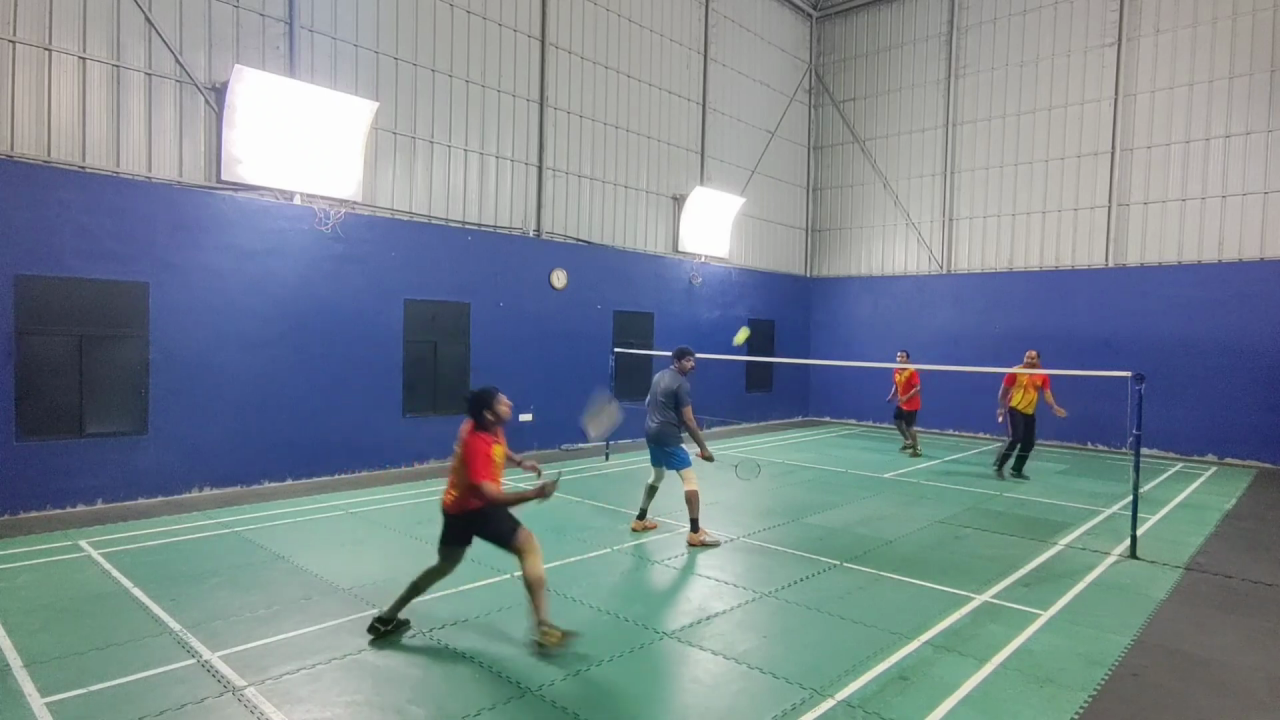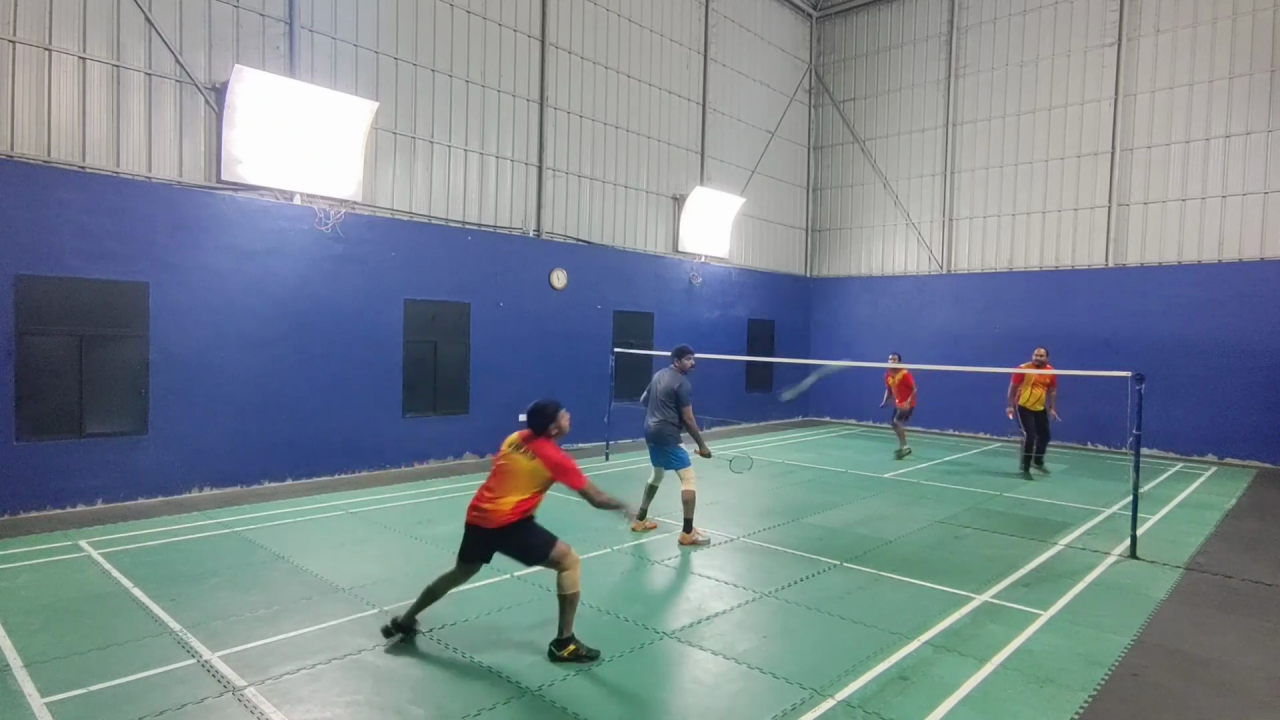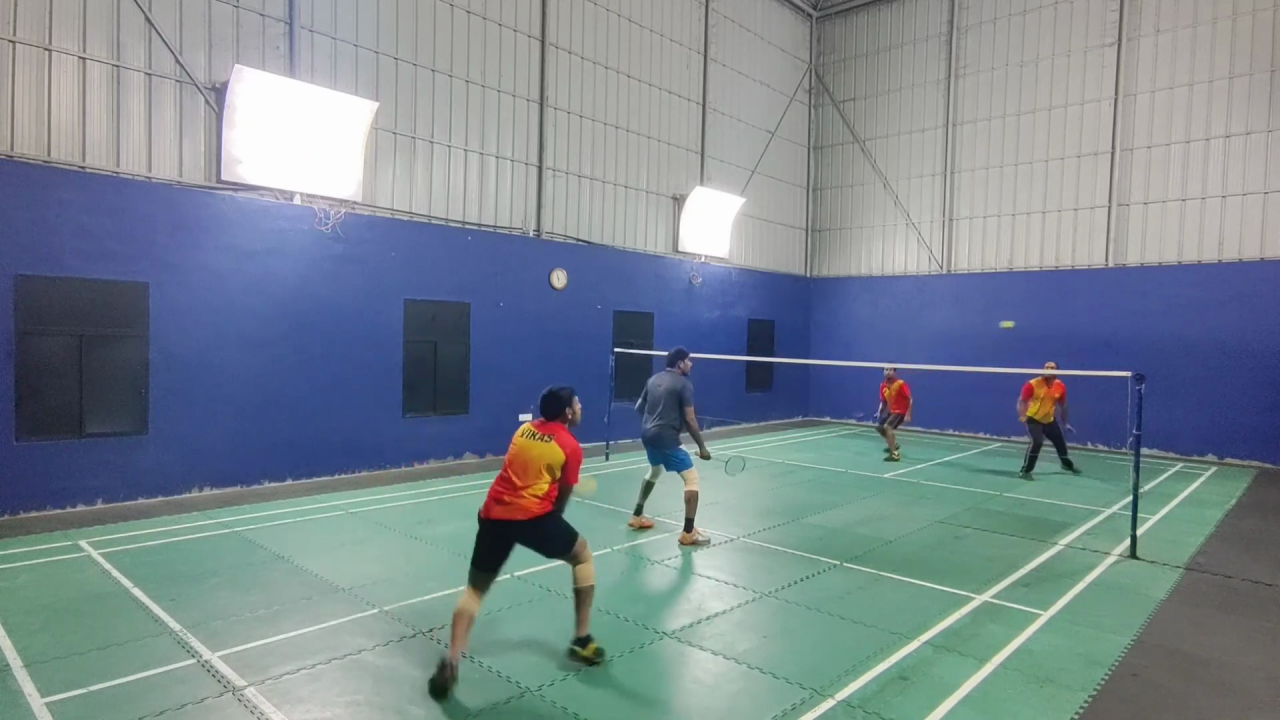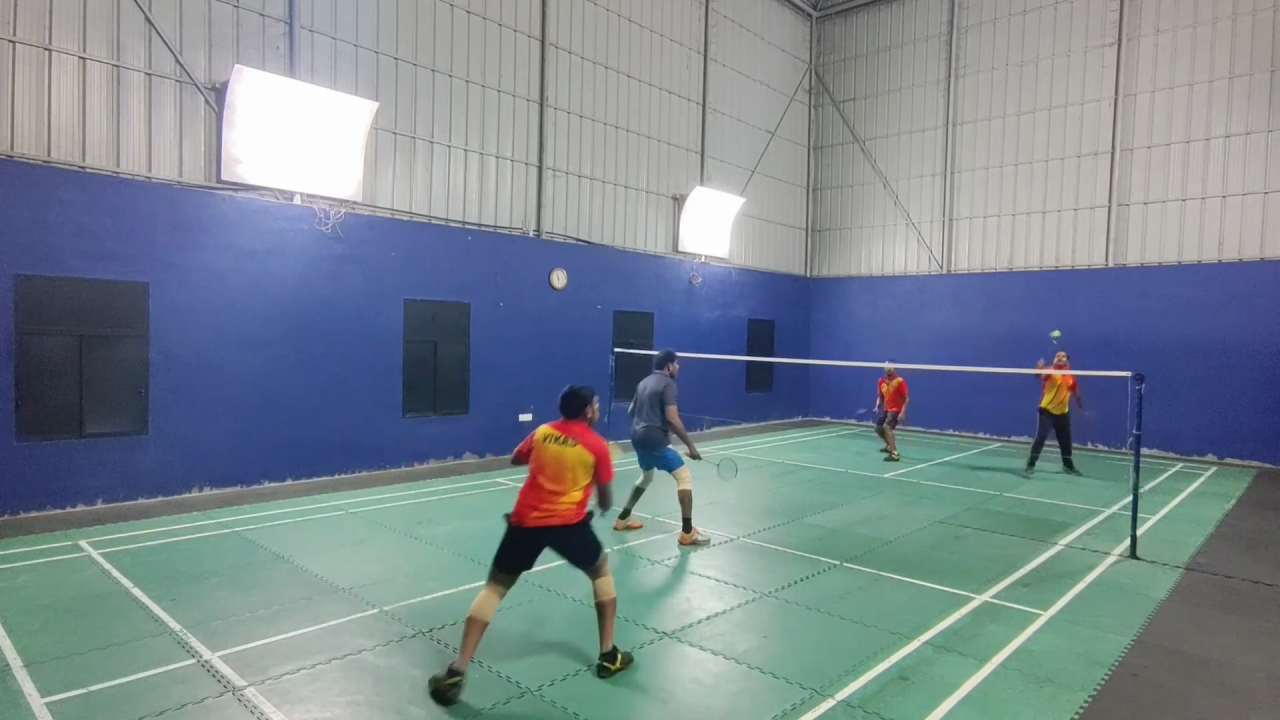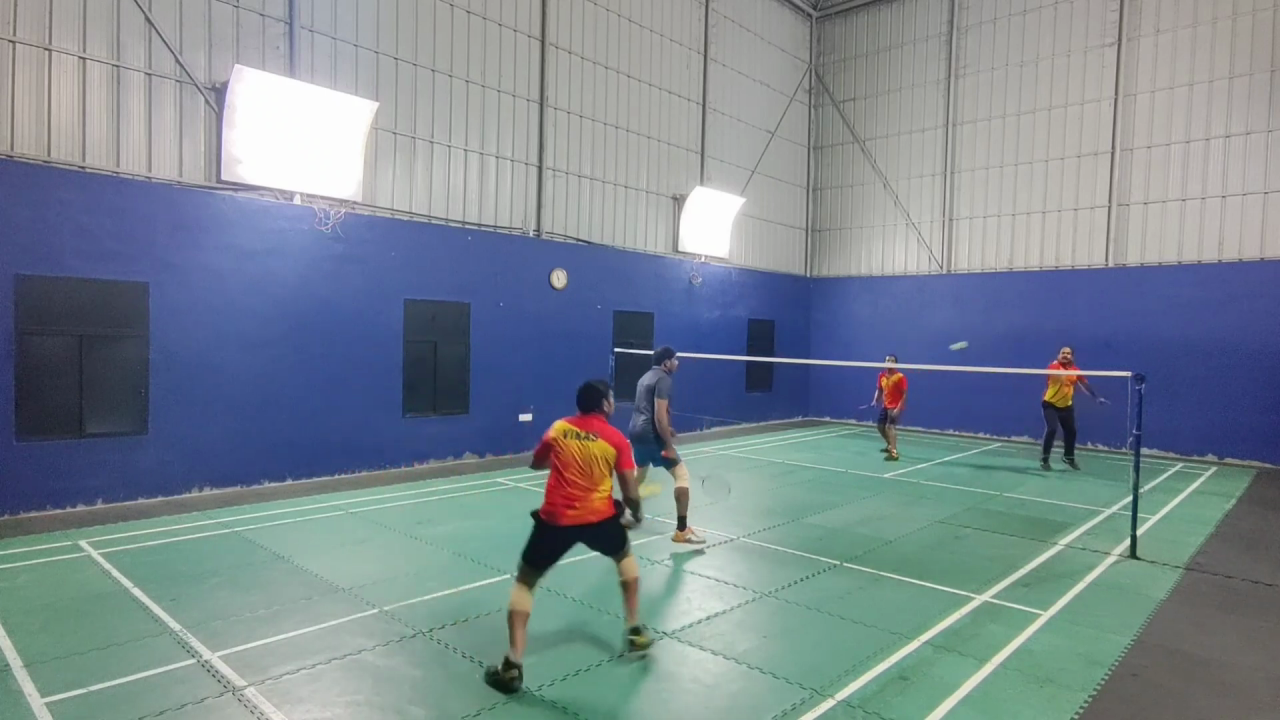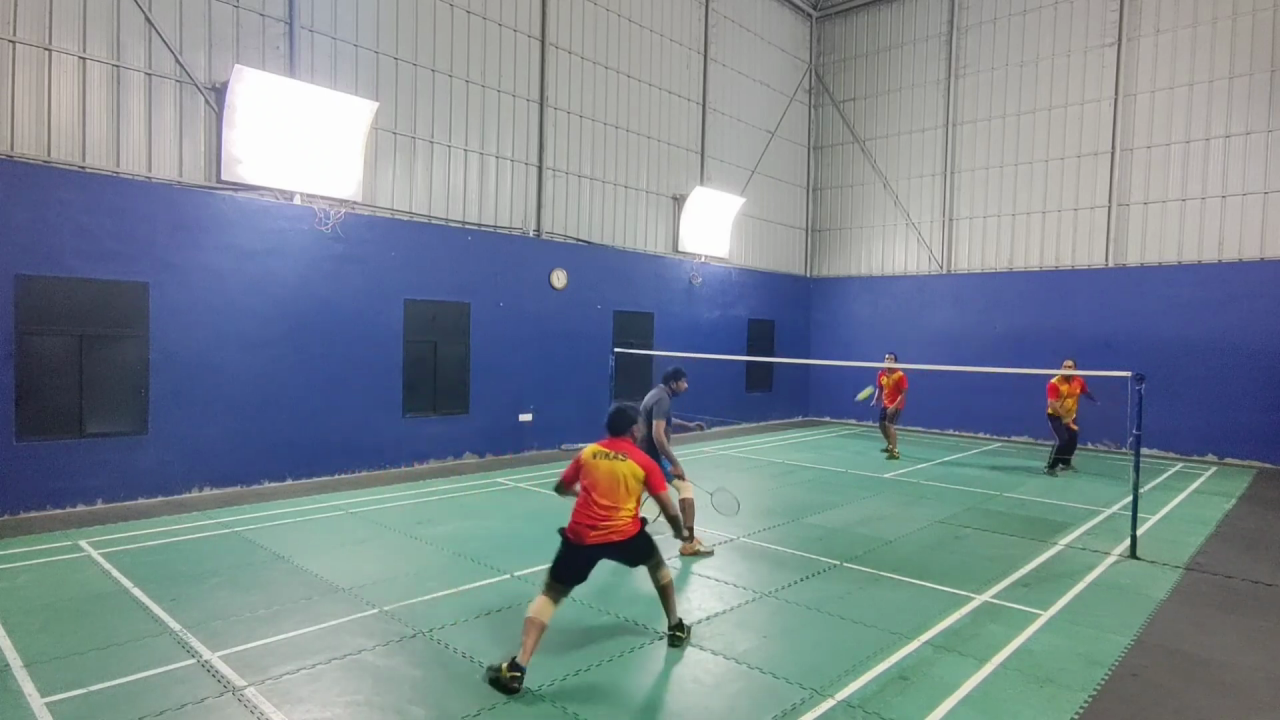
dt=0.2s
person 1, frame 1
left shoulder: (489, 428)
right shoulder: (477, 446)
left elbow: (499, 450)
right elbow: (490, 497)
left wrist: (521, 461)
right wrist: (534, 493)
left hip: (457, 506)
right hip: (470, 508)
left knee: (445, 566)
right knee: (529, 548)
left ankle: (388, 618)
right ankle: (543, 628)
person 1, frame 2
left shoulder: (515, 439)
right shoulder: (555, 458)
right elbow: (594, 498)
right wrist: (621, 506)
left hip: (477, 516)
right hip: (508, 523)
left knee: (461, 573)
right knee: (569, 562)
left ankle: (404, 621)
right ankle: (564, 643)
person 1, frame 3
left shoulder: (525, 429)
right shoulder: (569, 446)
right elbow: (563, 497)
left hip: (494, 514)
right hip: (534, 515)
left knee: (476, 588)
right knee: (583, 556)
left ankle: (450, 664)
right ankle: (582, 640)
person 1, frame 4
left shoulder: (542, 433)
right shoulder: (597, 445)
left elbow: (516, 459)
right elbow: (605, 500)
right wrist: (603, 505)
left hip: (525, 520)
right hip: (568, 521)
left knee: (494, 589)
right knee: (601, 573)
left ankle: (456, 671)
right ankle: (608, 655)
person 1, frame 5
left shoulder: (558, 429)
right shoulder: (616, 439)
left elbow: (536, 464)
right elbow: (630, 494)
right wrist: (636, 514)
left hip: (555, 519)
right hip: (598, 518)
left knee: (524, 583)
right knee: (625, 556)
left ankle: (513, 664)
right ankle: (634, 630)
person 1, frame 6
left shoulder: (588, 453)
right shoulder: (644, 461)
left elbow: (561, 488)
right elbow: (670, 511)
right wrist: (679, 530)
left hip: (581, 536)
right hip: (624, 534)
left knee: (548, 596)
right knee: (656, 562)
left ankle: (517, 667)
right ankle: (676, 627)
person 2, frame 1
left shoulder: (659, 376)
right shoulder: (681, 384)
left elbow: (648, 403)
right elbow: (688, 420)
right wrist: (703, 448)
left hip: (651, 432)
right hip: (668, 436)
left knee: (657, 475)
right knee: (689, 478)
left ankle: (640, 519)
right ankle: (695, 533)
person 2, frame 2
left shoulder: (659, 375)
right shoulder: (682, 383)
left elbow: (644, 400)
right elbow: (688, 419)
right wrist: (702, 445)
left hip: (651, 432)
right hip: (667, 436)
left knee: (657, 475)
right knee: (688, 478)
left ankle: (640, 519)
right ankle: (688, 532)
person 2, frame 3
left shoulder: (653, 380)
right shoulder: (684, 384)
left elbow: (639, 407)
right elbow: (690, 420)
right wrist: (702, 447)
left hip: (648, 435)
right hip: (666, 439)
left knee: (654, 471)
right knee: (691, 478)
left ankle: (637, 516)
right ankle: (689, 532)
person 2, frame 4
left shoulder: (644, 383)
right shoulder: (668, 384)
left elbow: (631, 411)
right elbow: (673, 419)
right wrist: (691, 446)
left hip: (638, 437)
right hip: (655, 439)
left knee: (646, 476)
right knee: (684, 477)
left ankle: (623, 519)
right ankle: (687, 532)
person 2, frame 5
left shoulder: (646, 377)
right shoulder: (663, 379)
right elbow: (659, 415)
left wrist: (666, 429)
right wrist: (669, 446)
left hip: (636, 432)
right hip: (651, 436)
left knee: (640, 474)
right knee: (681, 474)
right ankle: (682, 530)
person 2, frame 6
left shoulder: (656, 394)
right shoulder: (662, 400)
right elbow: (658, 436)
left wrist: (689, 425)
right wrist: (676, 464)
right hip: (650, 452)
right knee: (684, 487)
right ankle: (689, 542)
